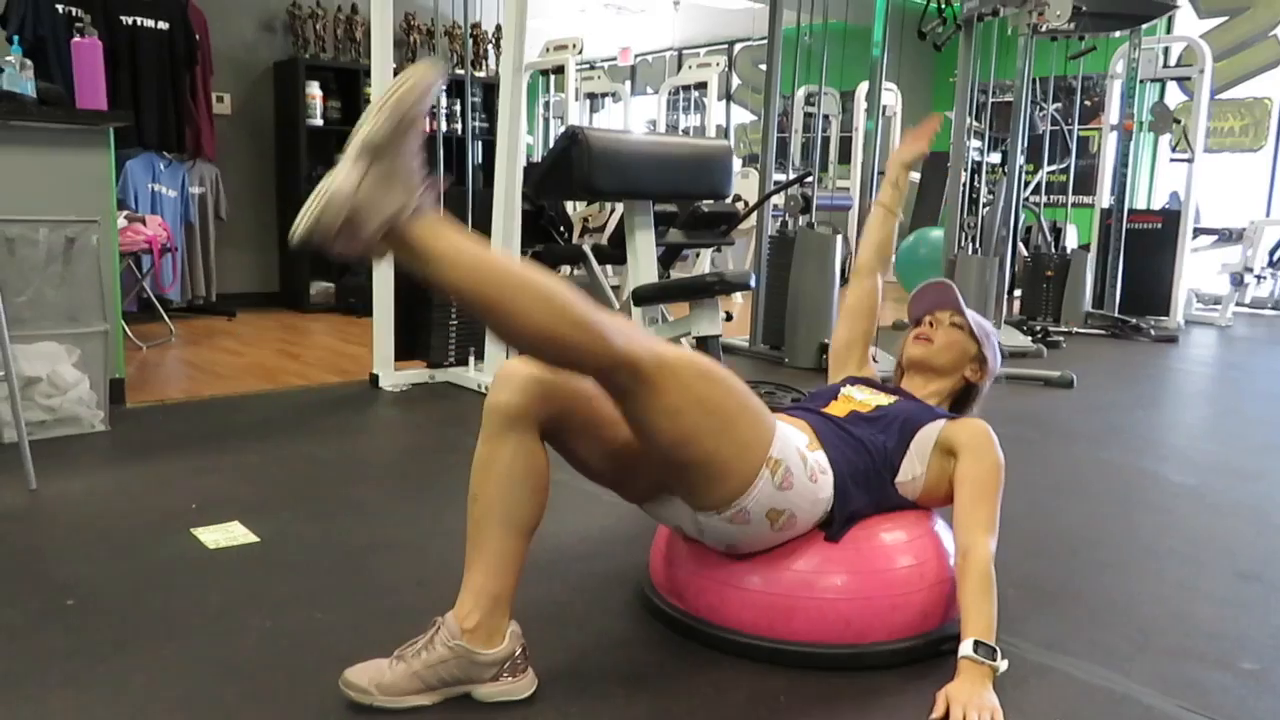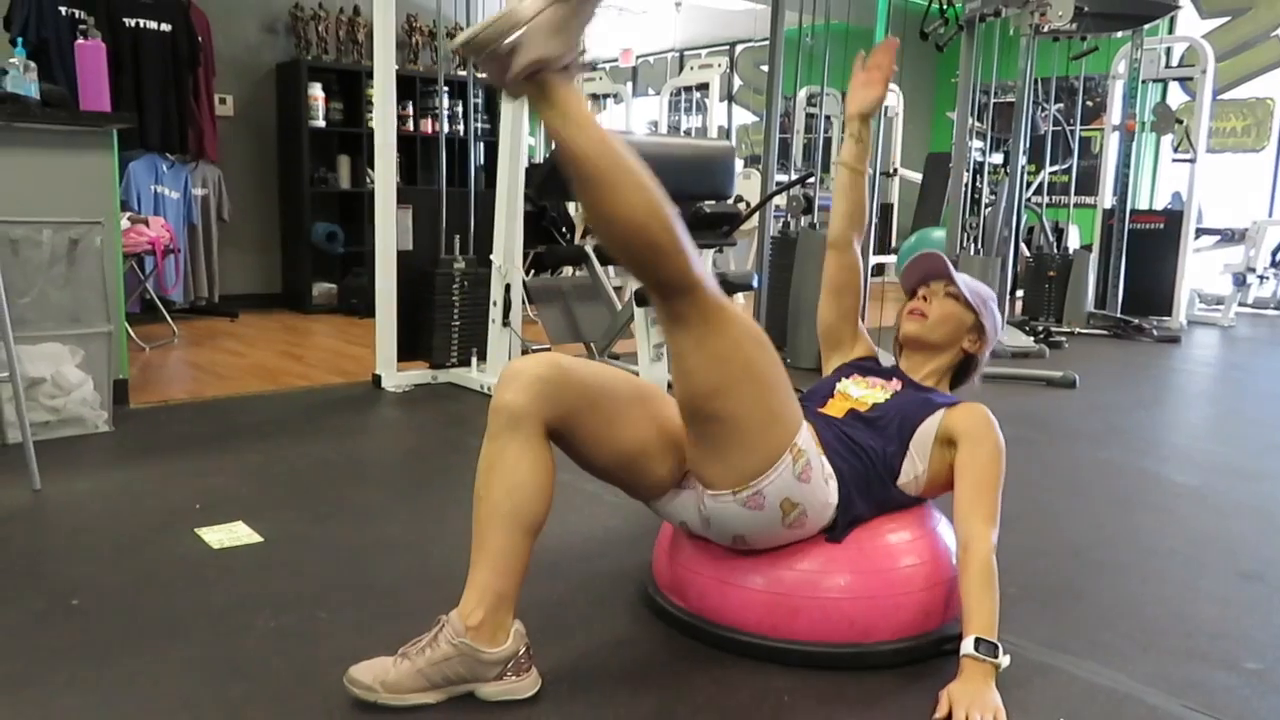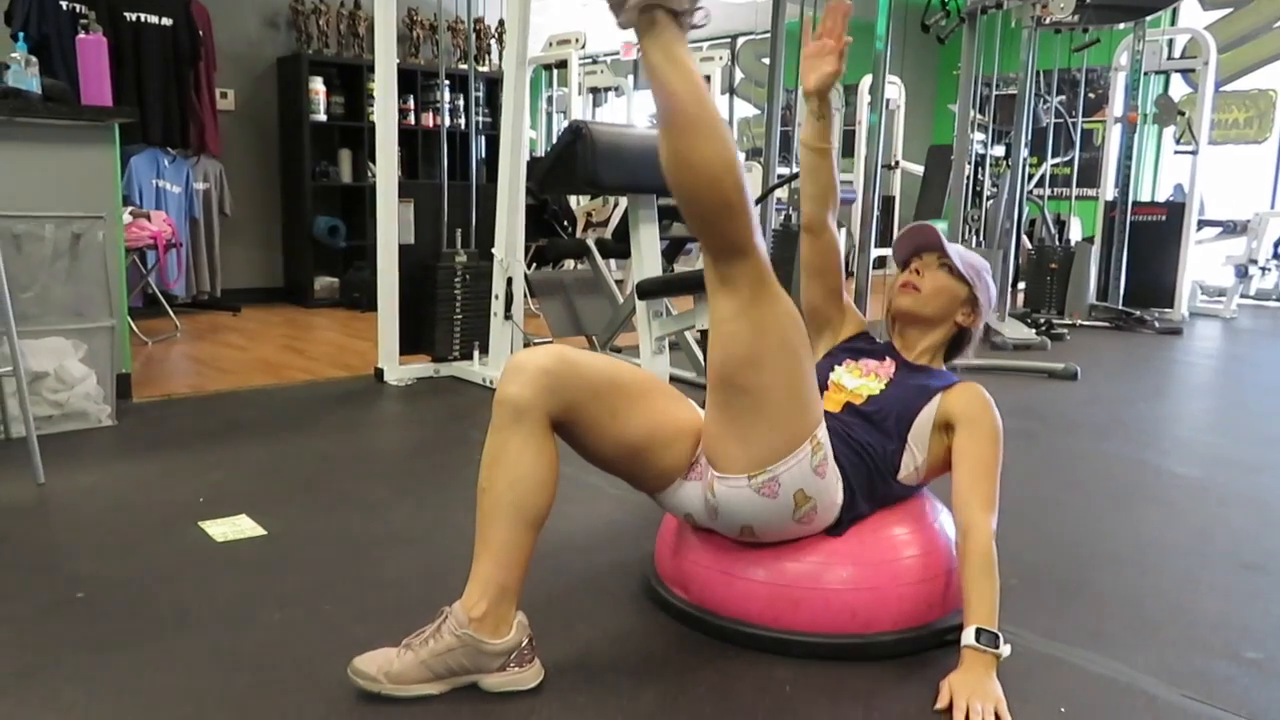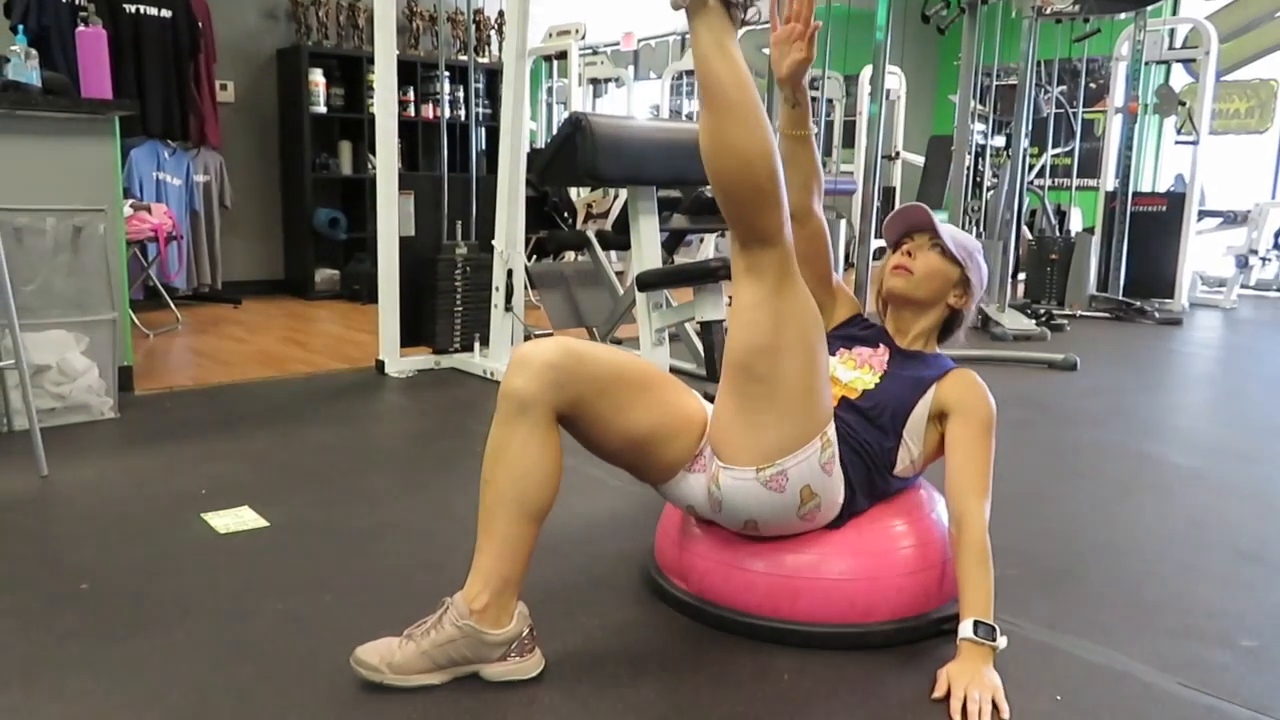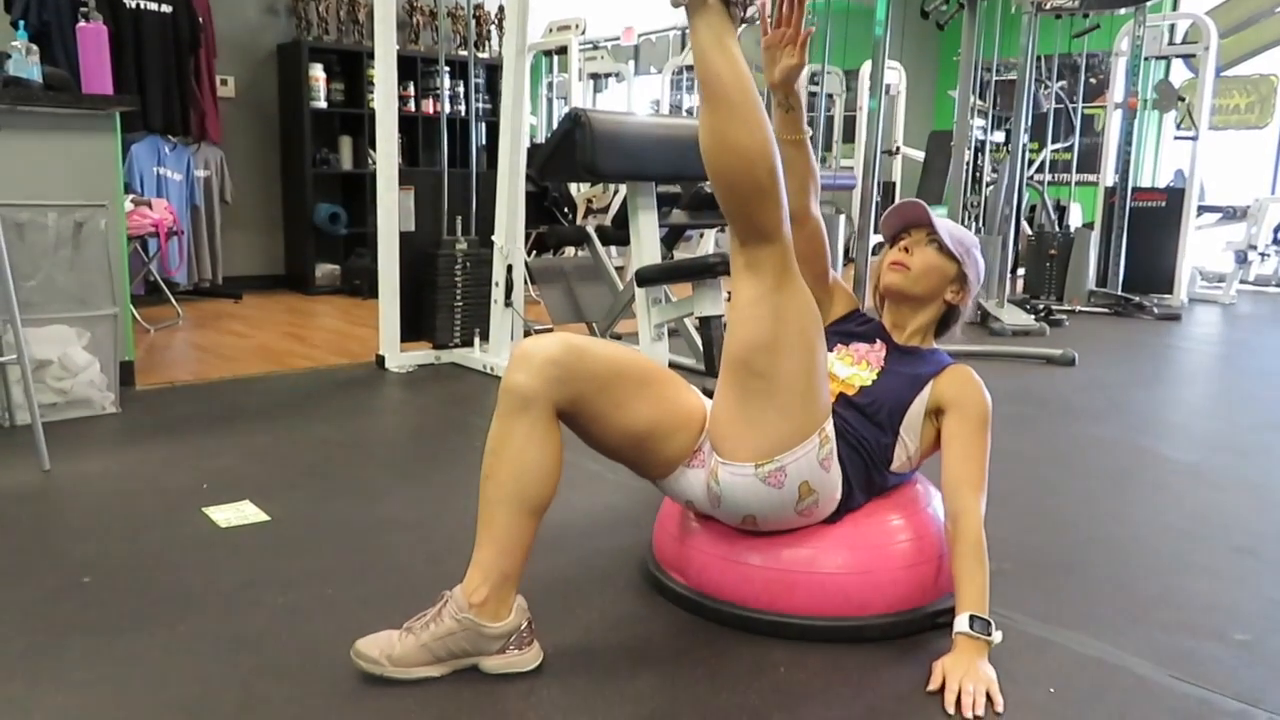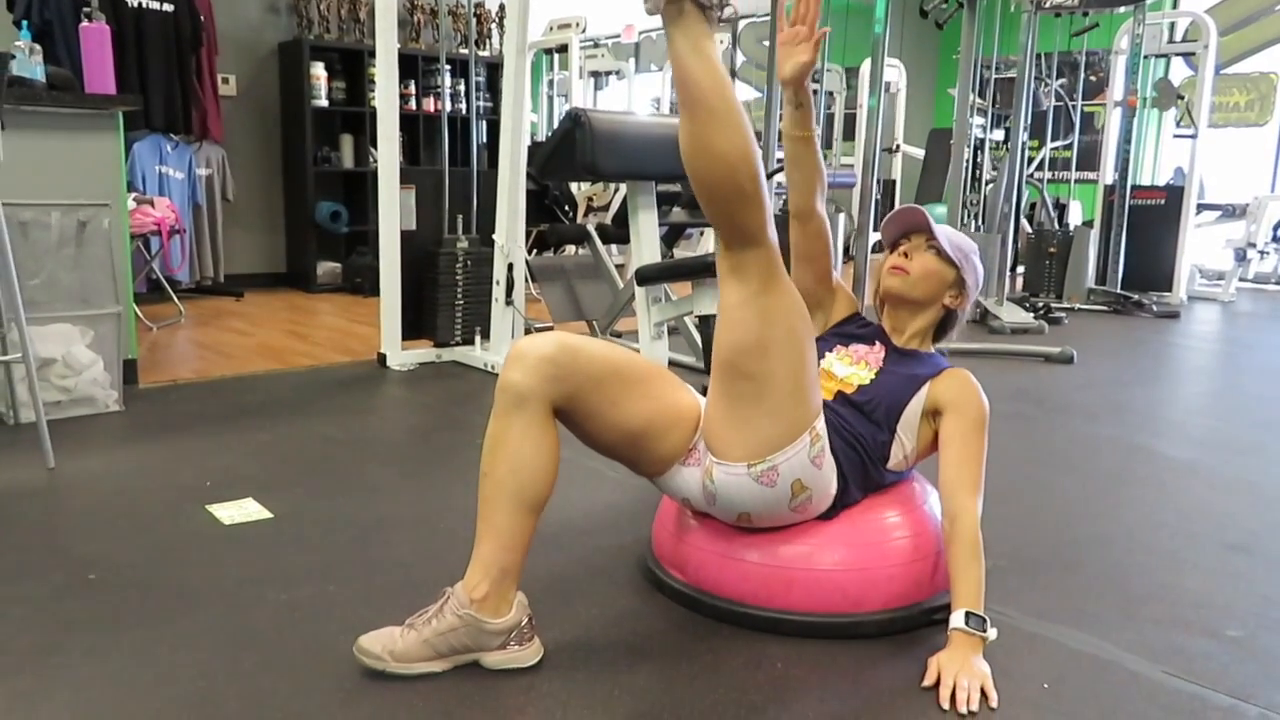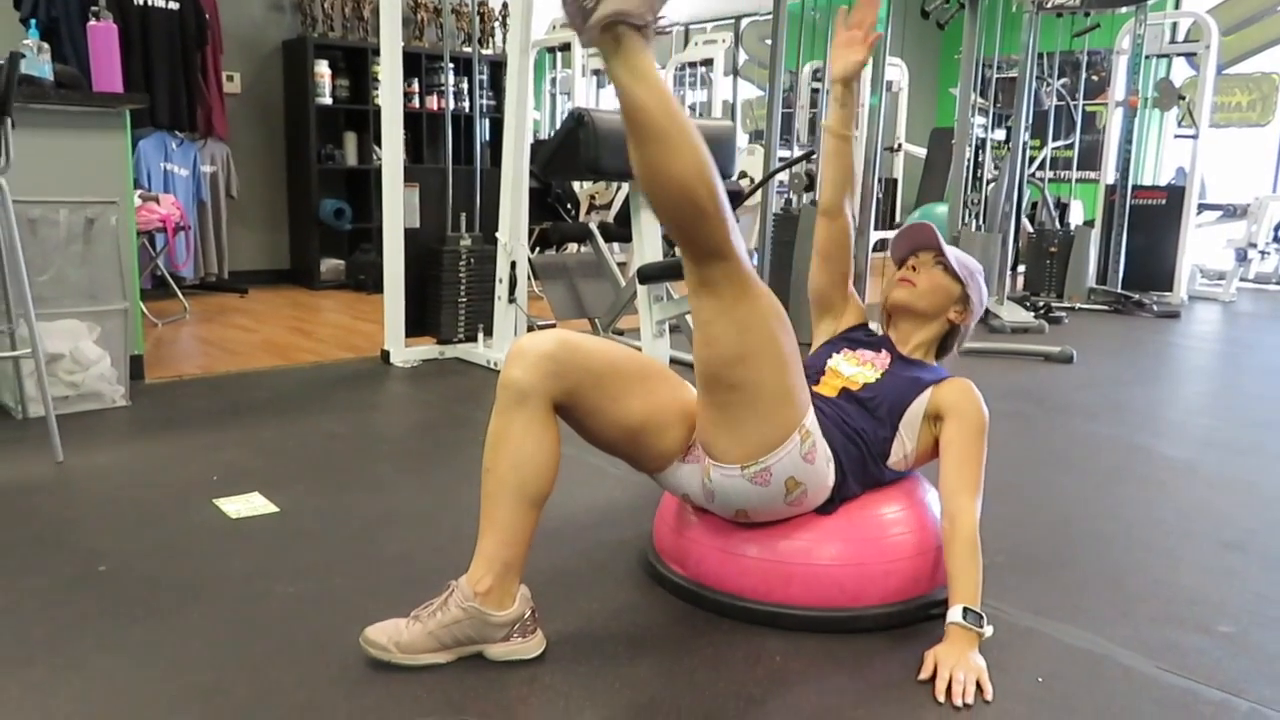
dt=0.2s
person 1, frame 1
left shoulder: (964, 438)
right shoulder: (853, 370)
left elbow: (978, 550)
right elbow: (865, 276)
right wrist: (895, 177)
left hip: (784, 486)
right hip: (706, 487)
left knee: (615, 345)
right knee: (523, 387)
left ankle: (397, 216)
right ankle: (481, 643)
person 1, frame 2
left shoulder: (966, 424)
right shoulder: (856, 367)
left elbow: (978, 541)
right elbow: (840, 248)
right wrist: (857, 128)
left hip: (786, 486)
right hip: (717, 483)
left knee: (680, 280)
right knee: (529, 386)
left ankle: (545, 76)
right ankle: (485, 639)
person 1, frame 3
left shoulder: (962, 405)
right shoulder: (848, 342)
left elbow: (976, 526)
right elbow: (817, 227)
left wrist: (979, 659)
right wrist: (818, 101)
left hip: (789, 484)
right hip: (721, 474)
left knee: (734, 246)
right knee: (533, 377)
right ankle: (488, 632)
person 1, frame 4
left shoulder: (957, 391)
right shoulder: (845, 323)
left elbow: (970, 517)
right elbow: (806, 213)
left wrist: (977, 651)
right wrist: (792, 91)
left hip: (786, 482)
right hip: (720, 464)
left knee: (760, 237)
right knee: (539, 369)
right ankle: (488, 619)
person 1, frame 5
left shoulder: (953, 386)
right shoulder: (841, 315)
left elbow: (965, 513)
right elbow: (805, 212)
left wrist: (972, 644)
right wrist: (786, 95)
left hip: (785, 478)
right hip: (718, 458)
left knee: (761, 235)
right knee: (539, 365)
right ankle: (489, 615)
person 1, frame 6
left shoulder: (950, 389)
right shoulder: (842, 320)
left elbow: (963, 512)
right elbow: (807, 214)
left wrist: (967, 639)
right wrist: (795, 93)
left hip: (780, 472)
right hip: (715, 456)
left knee: (747, 237)
right knee: (536, 364)
right ankle: (490, 610)
person 1, frame 7
left shoulder: (951, 397)
right shoulder: (848, 331)
left elbow: (962, 513)
right elbow: (832, 213)
left wrist: (962, 633)
right wrist: (840, 90)
left hip: (782, 469)
right hip: (716, 453)
left knee: (713, 250)
right knee: (537, 360)
right ankle: (493, 603)
